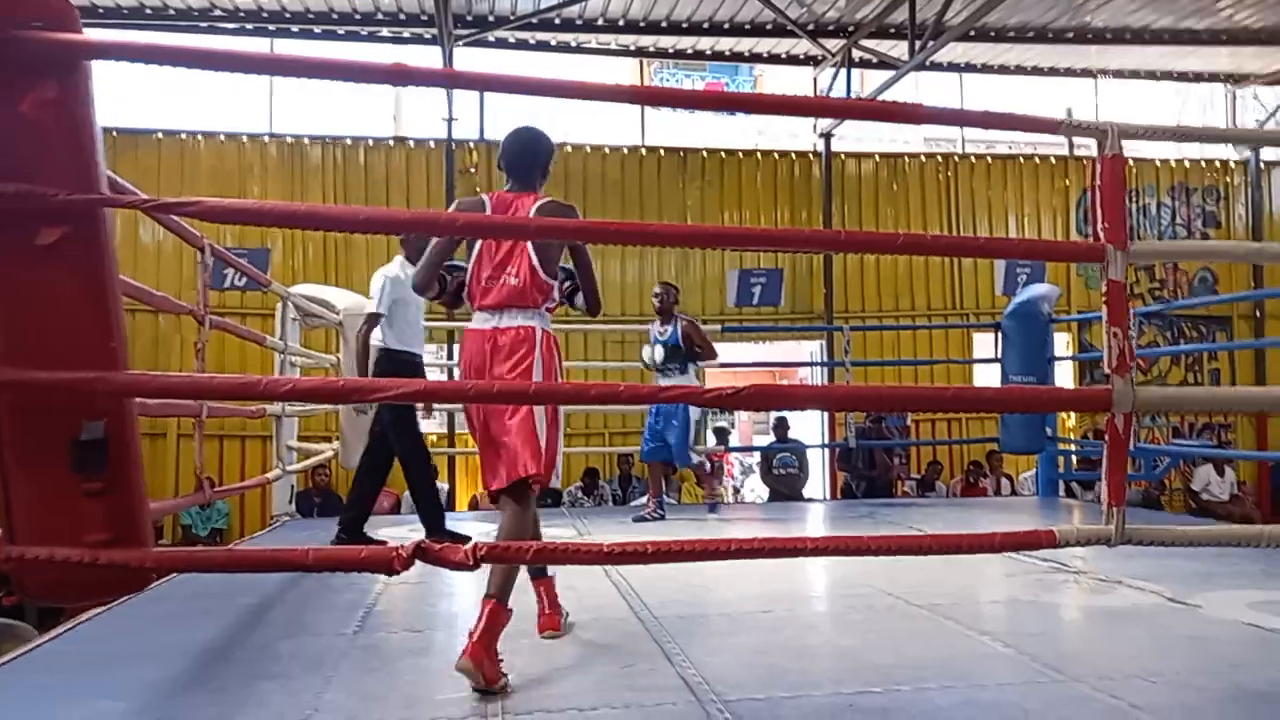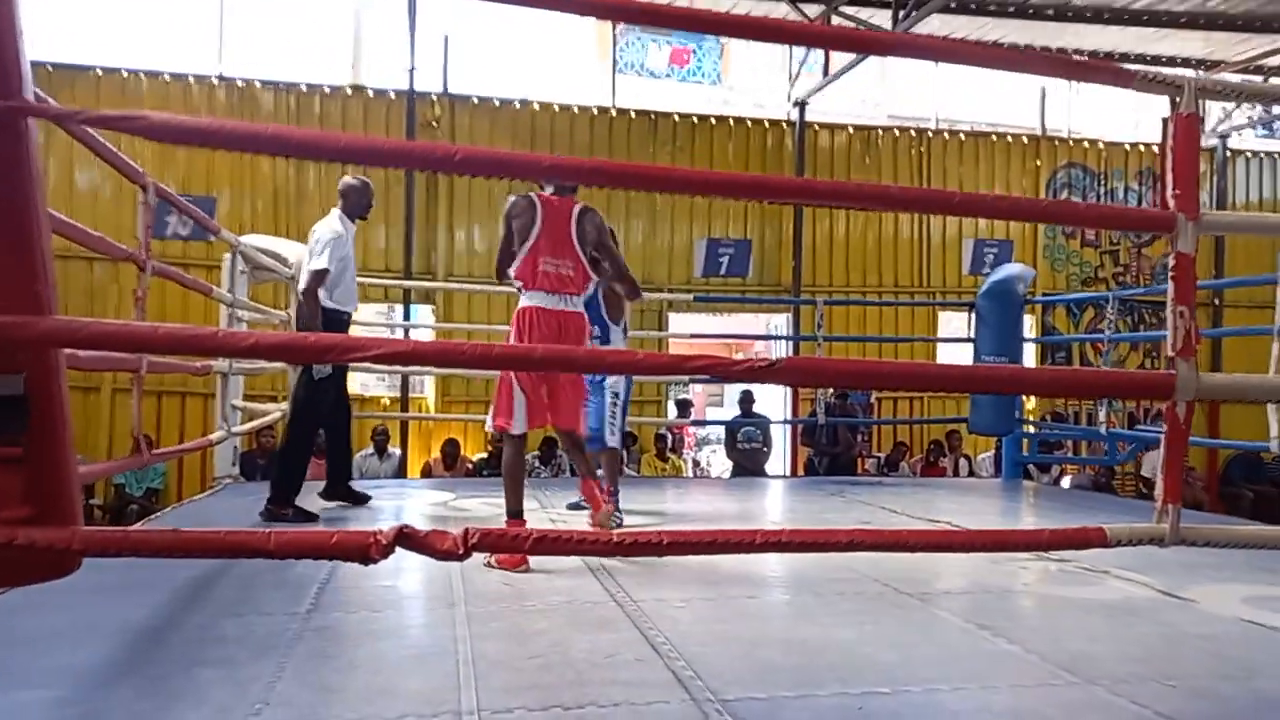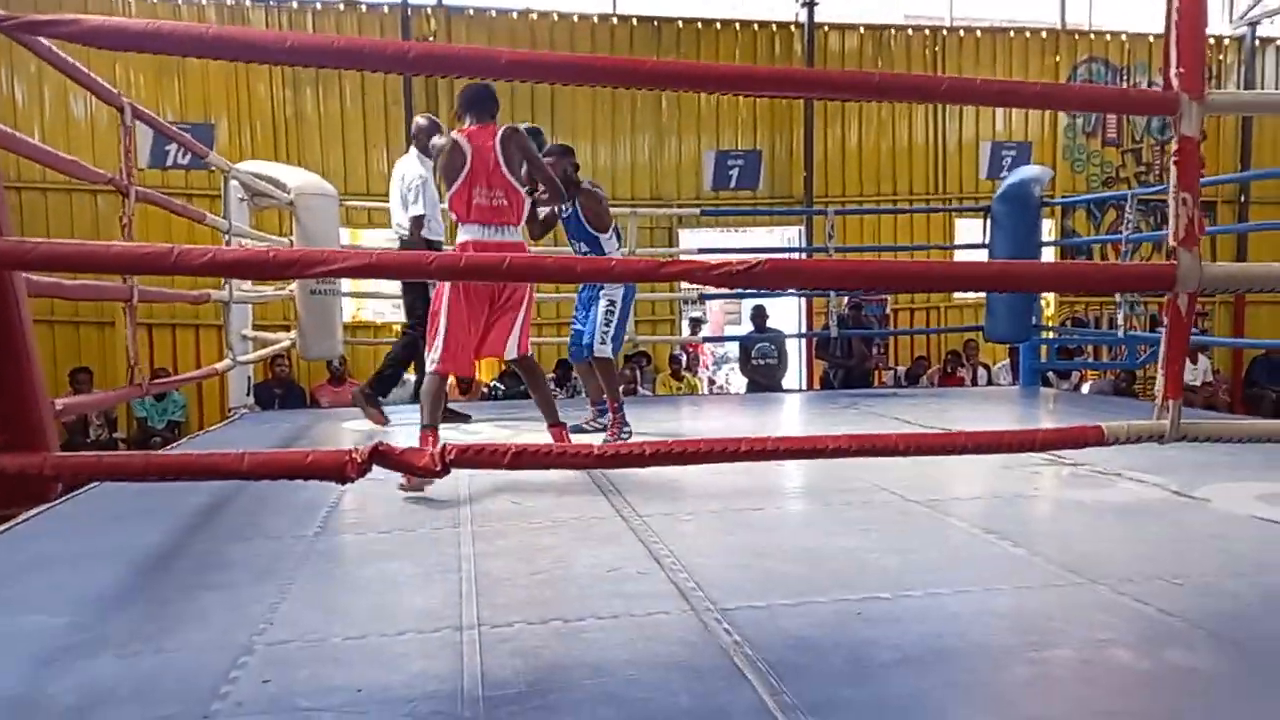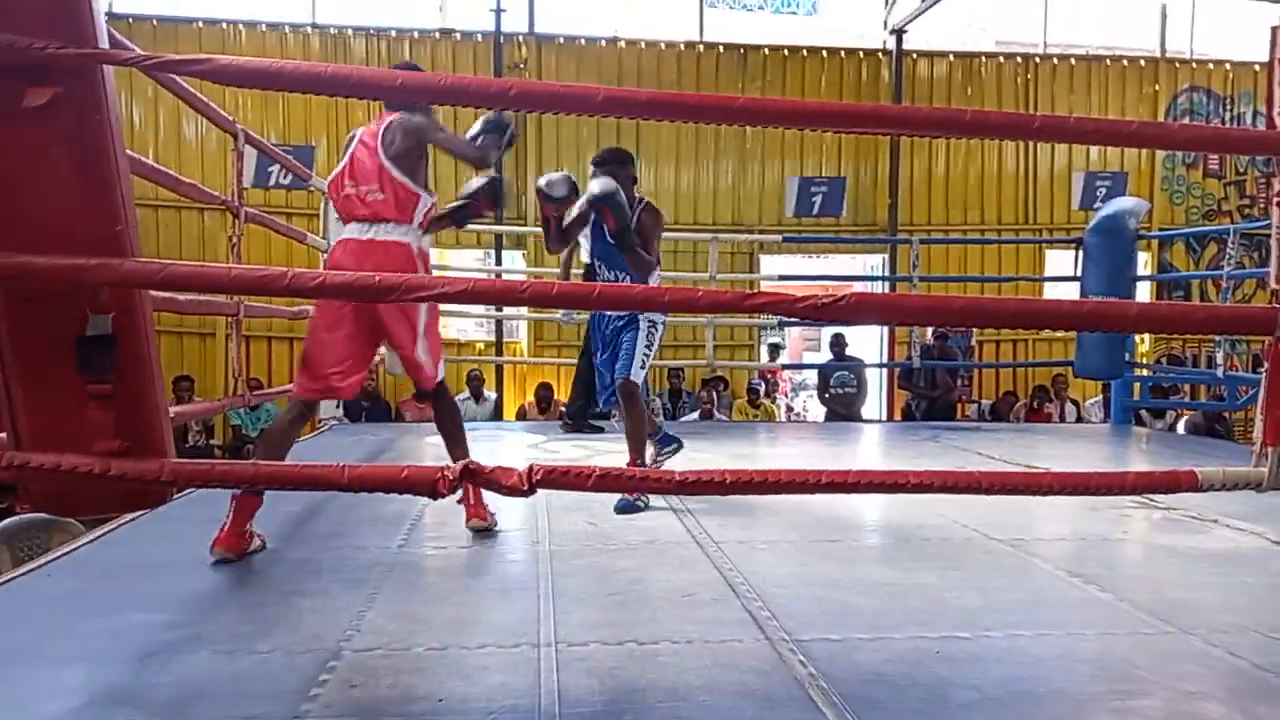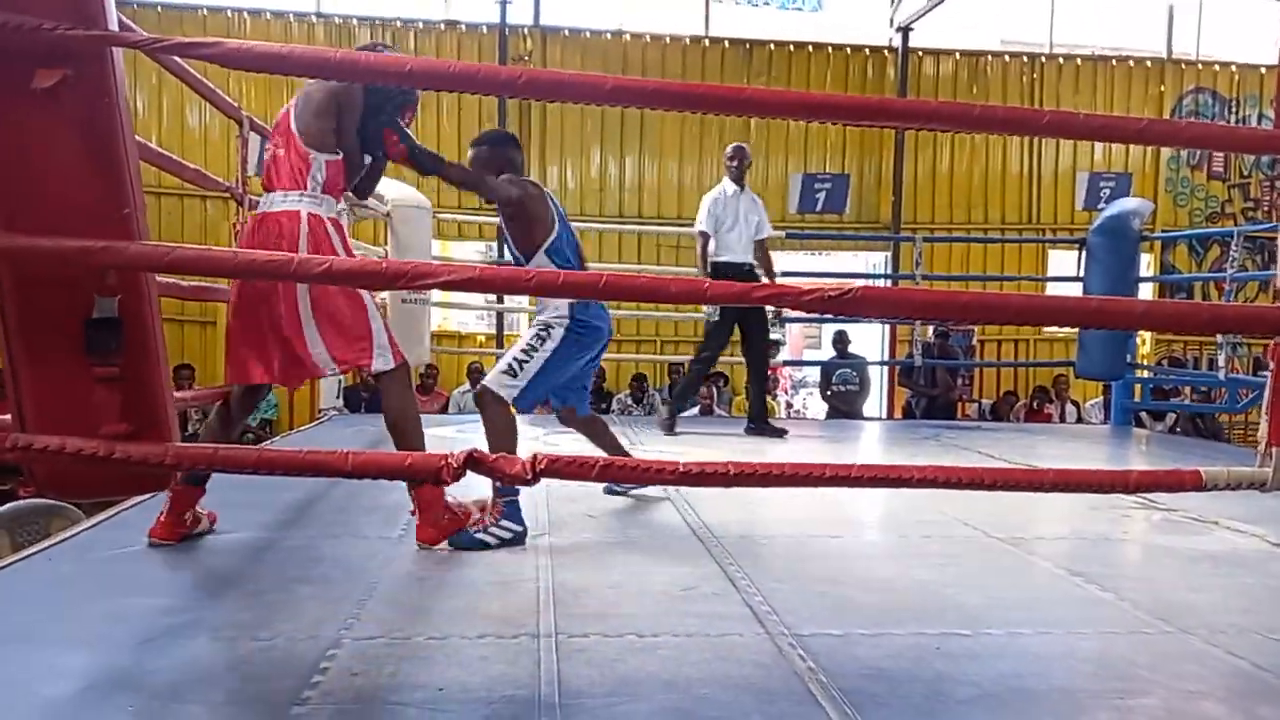
dt=1s
person 1, frame 1
left shoulder: (470, 210)
right shoulder: (560, 214)
left elbow: (422, 280)
right elbow: (591, 305)
left hip: (479, 342)
right hip: (527, 342)
left knee: (509, 481)
right knee: (521, 487)
left ankle: (547, 603)
right ankle: (482, 639)
person 1, frame 2
left shoulder: (521, 205)
right shoulder: (588, 217)
left elbow: (502, 272)
right elbow: (628, 287)
right wrist: (604, 270)
left hip: (534, 318)
right hip: (573, 323)
left knee: (513, 431)
right knee: (567, 427)
right ankle: (593, 491)
person 1, frame 3
left shoulder: (449, 146)
right shoulder: (512, 137)
left elbow: (450, 203)
right elbow: (556, 194)
right wrist: (529, 194)
left hip: (471, 254)
right hip: (513, 253)
left knee: (441, 361)
right knee: (520, 354)
left ankle: (428, 447)
right ankle: (561, 438)
person 1, frame 4
left shoulder: (358, 138)
right shoulder: (411, 126)
right elbow: (478, 156)
left wrist: (458, 210)
right wrist: (495, 135)
left hip: (349, 258)
right hip: (398, 261)
left knee: (309, 395)
right knee: (432, 386)
left ankle: (239, 524)
right ankle: (472, 500)
person 1, frame 5
left shoulder: (308, 99)
right shoulder: (346, 87)
right elbow: (358, 183)
left wrist: (379, 142)
right wrist: (379, 134)
left hip: (265, 235)
right hip: (306, 234)
left knee: (250, 384)
right knee: (390, 368)
left ankle: (179, 511)
right ankle: (433, 511)
person 2, frame 1
left shoulder: (686, 325)
right shoulder: (651, 328)
left elbow: (711, 354)
right elbow: (649, 360)
left wrist: (681, 355)
right wrist: (649, 359)
left knee: (686, 452)
right knee: (652, 453)
left ankle: (710, 488)
right ankle: (655, 506)
person 2, frame 2
left shoulder: (610, 284)
left hip: (611, 371)
right hip: (587, 370)
left knee: (605, 435)
right knee: (584, 435)
left ankle: (612, 504)
person 2, frame 3
left shoulder: (588, 193)
right shoulder: (559, 202)
left elbow: (597, 200)
right elbow: (536, 233)
left hip: (613, 282)
right hip: (589, 283)
left knee: (598, 348)
right knee: (578, 352)
left ankle: (619, 421)
right ankle: (598, 413)
person 2, frame 4
left shoulder: (648, 215)
right shoulder: (590, 205)
left elbow: (645, 273)
right elbow: (556, 245)
left wrist: (620, 231)
right wrist: (550, 207)
left hip: (643, 315)
right hip: (606, 315)
left knee: (627, 386)
right knee: (615, 396)
right ankle: (662, 438)
person 2, frame 5
left shoulder: (521, 193)
right shoulder: (531, 199)
left elbow: (478, 183)
left wrist: (409, 151)
left hip: (570, 320)
right hip: (585, 320)
left knee: (492, 395)
right knee: (570, 408)
left ankle: (505, 513)
person 3, frame 1
left shoulder: (413, 279)
right shoulder: (389, 276)
right elbow: (367, 328)
right wrist: (364, 378)
left hip: (407, 367)
right hip: (393, 365)
left knee: (380, 453)
right knee: (412, 451)
left ankle: (350, 530)
right ankle: (435, 529)
person 3, frame 2
left shoulder: (341, 231)
right shoulder: (333, 232)
right elbow: (310, 289)
left hip: (333, 325)
right hip: (325, 325)
left knee: (337, 412)
right knee: (309, 415)
left ankle: (338, 483)
right ankle: (280, 501)
person 3, frame 3
left shoulder: (408, 165)
right shoulder: (417, 172)
right elbow: (415, 229)
left hip: (416, 252)
right hip: (420, 251)
left knee: (422, 331)
right knee: (424, 331)
person 3, frame 4
left shoulder: (621, 201)
right shoulder: (589, 203)
left elbow: (630, 244)
right elbow: (570, 245)
left wrist: (641, 279)
right wrist: (564, 289)
left hip: (616, 277)
right hip: (599, 277)
left knee: (595, 350)
right knee: (619, 346)
left ankle: (575, 416)
right ankle: (630, 413)
person 3, frame 5
left shoulder: (756, 203)
right shoulder: (714, 199)
left elbow: (761, 248)
right elbow: (702, 247)
left wrist: (773, 287)
left hip: (749, 276)
right hip: (723, 274)
left knee: (759, 350)
right knee: (711, 349)
left ankle: (758, 419)
right ankle: (673, 408)
